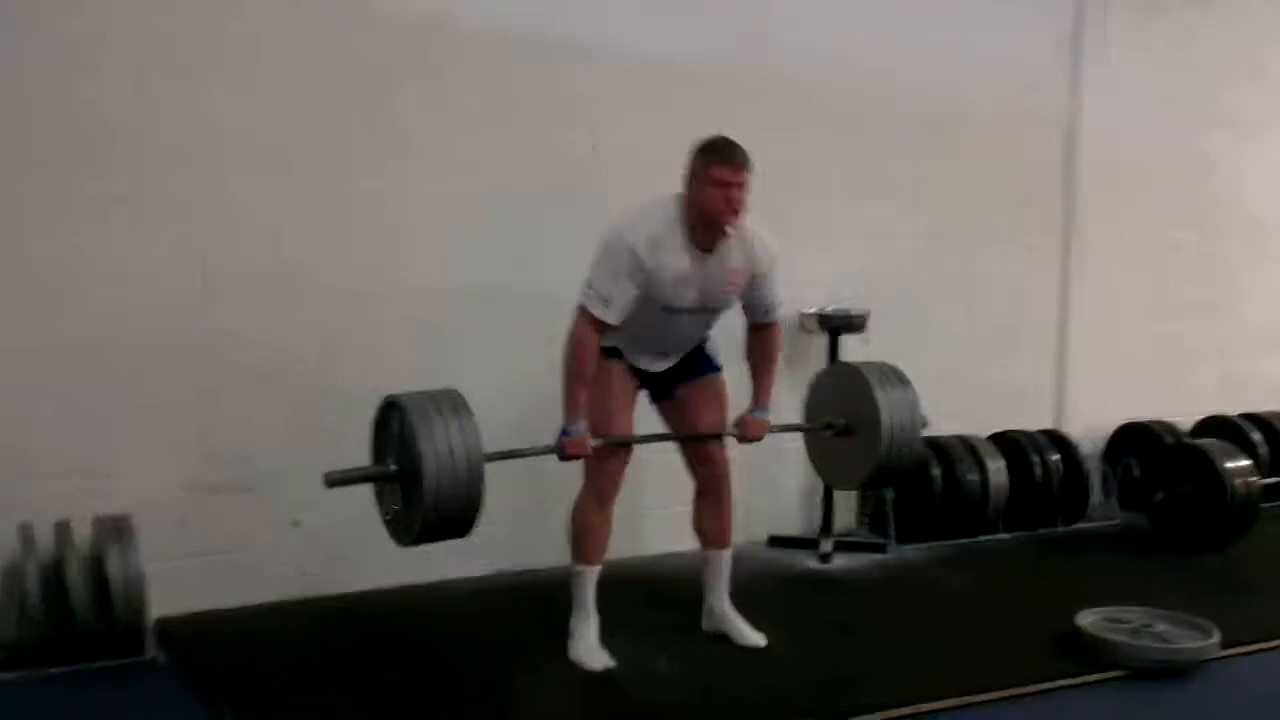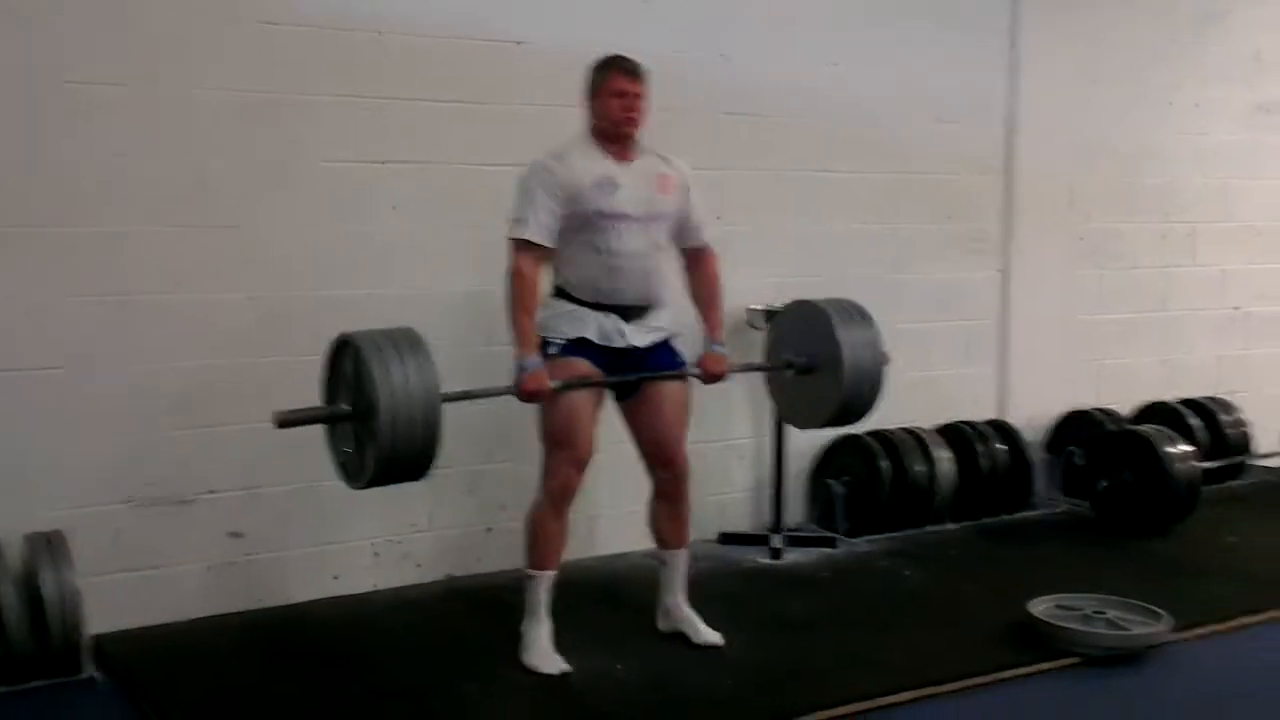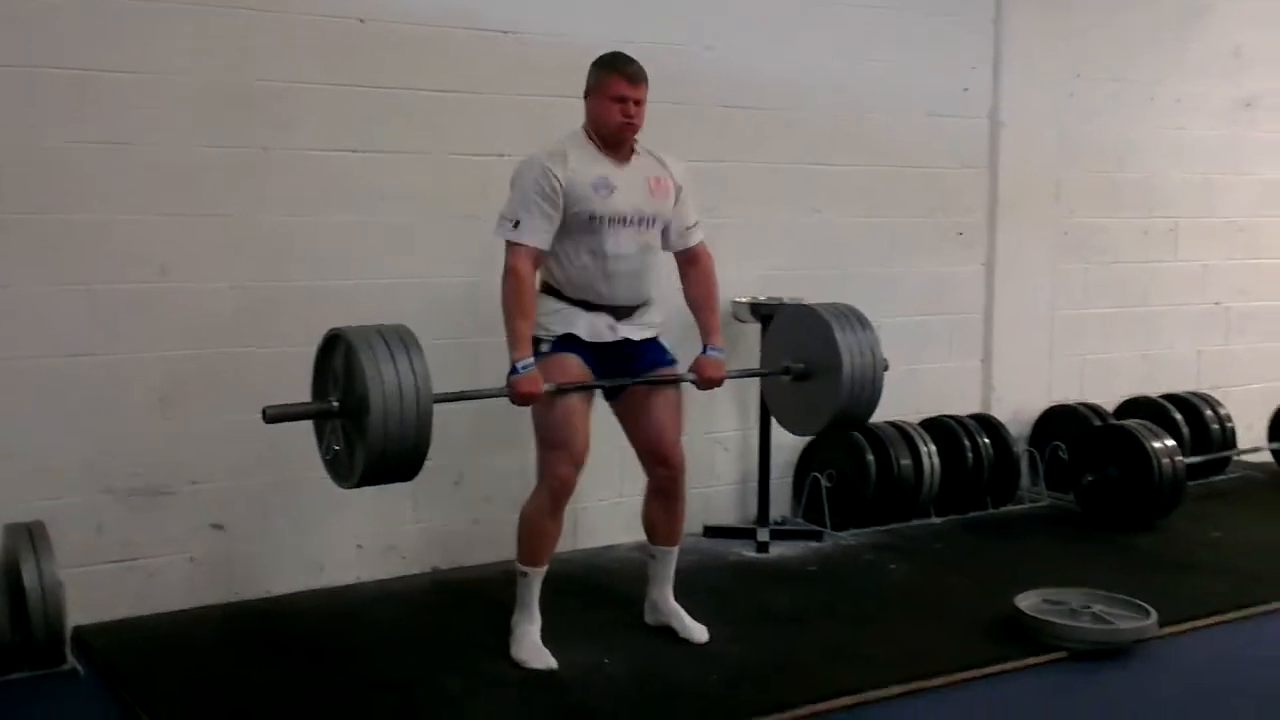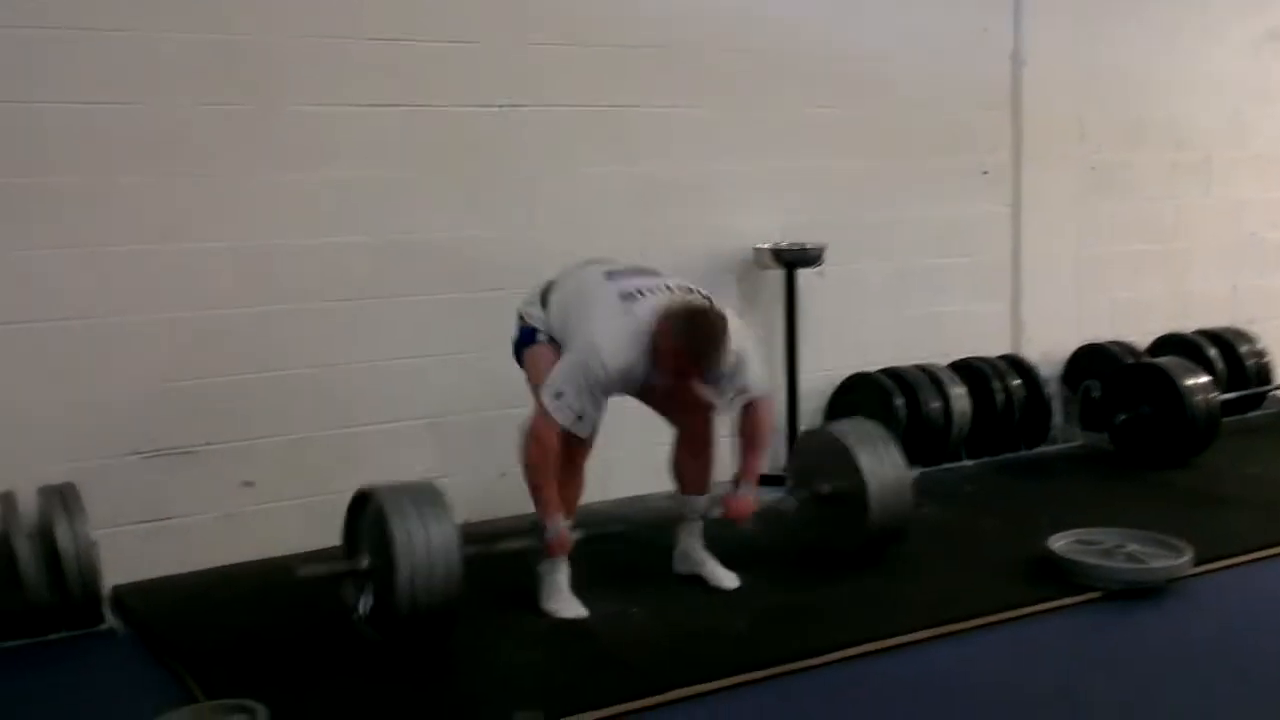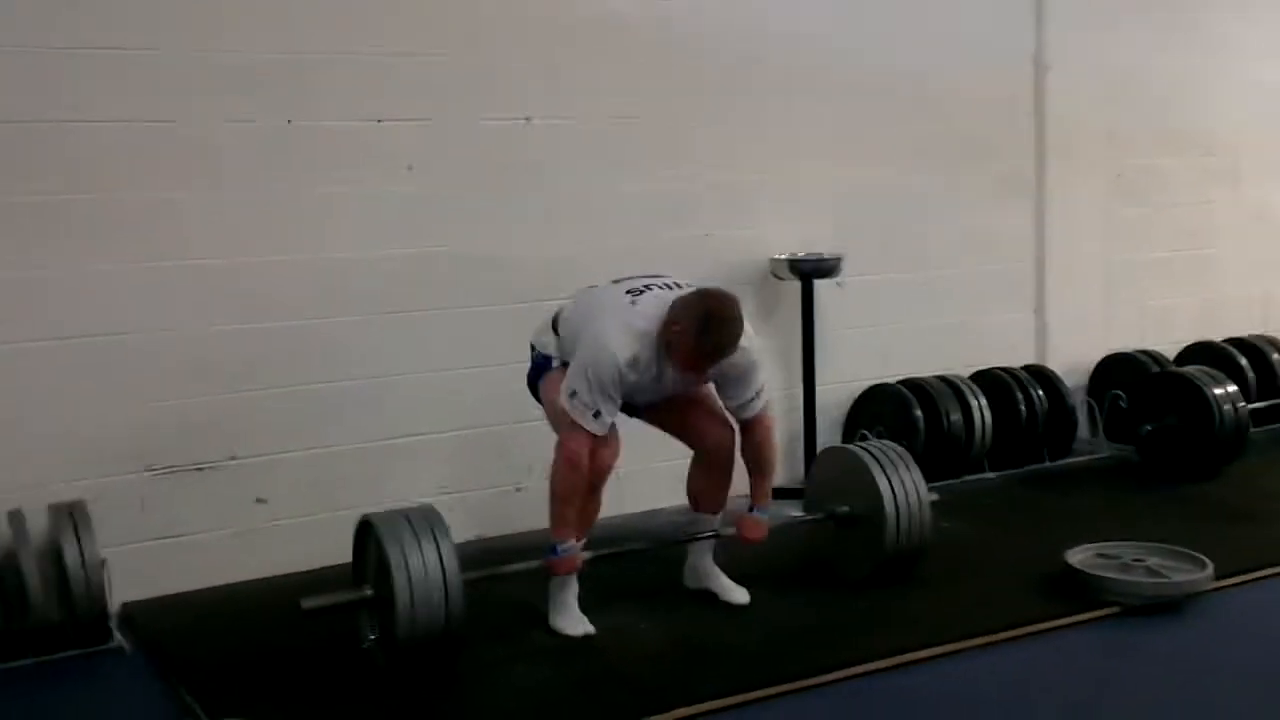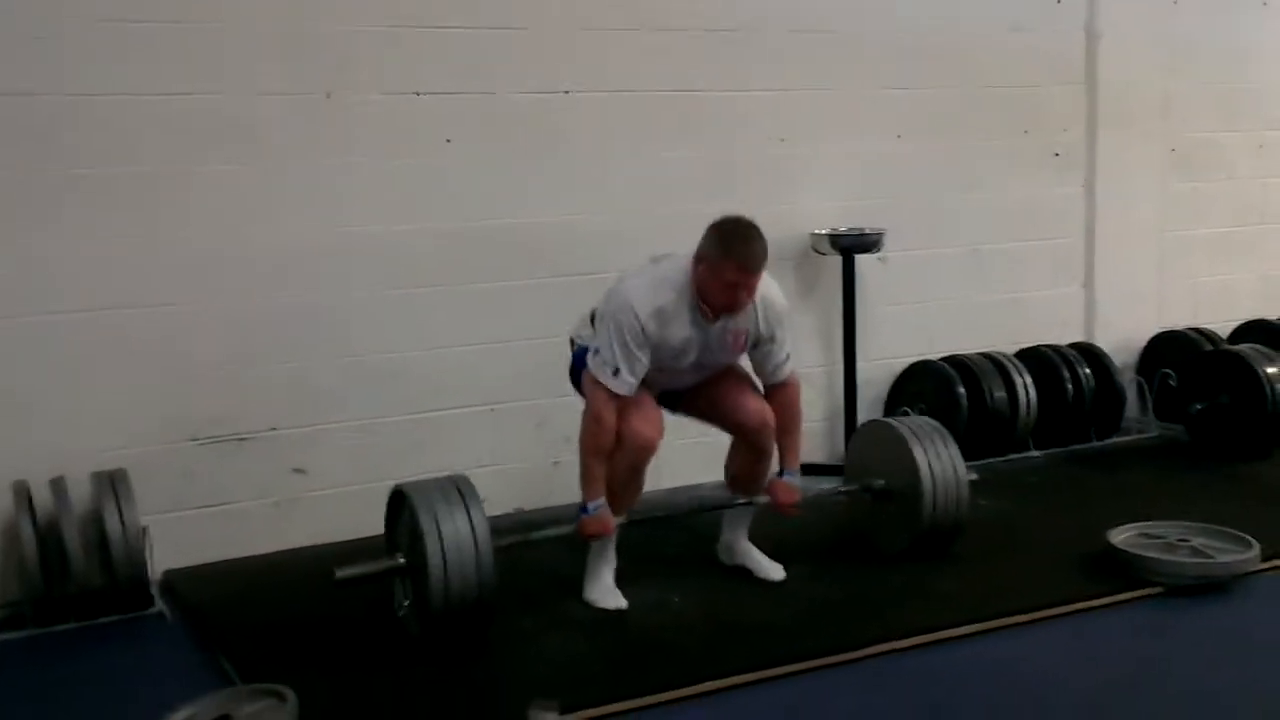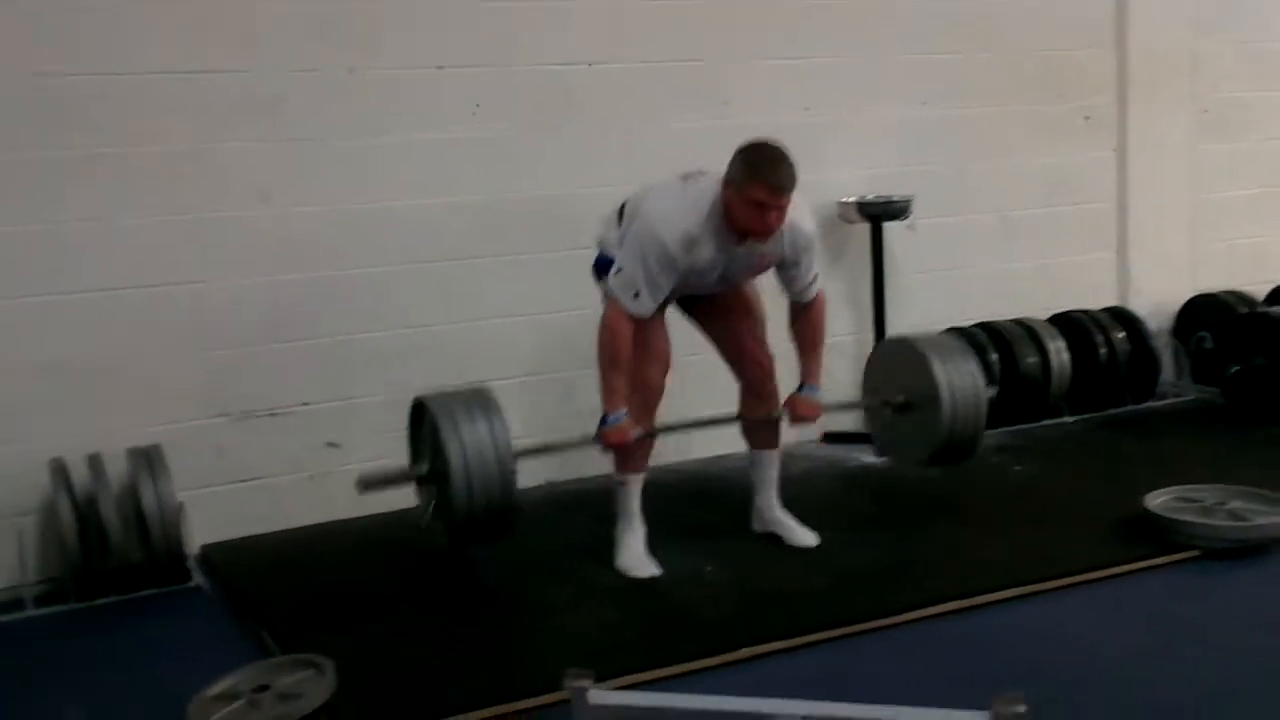
dt=0.4s
person 1, frame 1
left shoulder: (752, 248)
right shoulder: (640, 241)
left elbow: (764, 327)
right elbow: (588, 328)
left wrist: (760, 405)
right wrist: (575, 424)
left hip: (686, 351)
right hip: (618, 344)
left knee: (714, 470)
right knee: (607, 472)
left ankle: (718, 605)
right ankle: (584, 622)
person 1, frame 2
left shoulder: (670, 171)
right shoulder: (557, 168)
left elbow: (698, 255)
right elbow: (526, 263)
left wrist: (714, 340)
right wrist: (528, 358)
left hip: (651, 334)
right hip: (577, 333)
left knee: (672, 471)
right knee: (564, 477)
left ankle: (674, 605)
right ankle: (537, 625)
person 1, frame 3
left shoulder: (664, 172)
right shoulder: (550, 167)
left elbow: (695, 258)
right elbow: (520, 263)
left wrist: (712, 346)
right wrist: (522, 363)
left hip: (639, 340)
right hip: (565, 332)
left knee: (668, 466)
right knee: (561, 473)
left ankle: (661, 599)
right ankle: (526, 619)
person 1, frame 4
left shoulder: (727, 343)
right shoulder: (604, 354)
left elbow: (755, 408)
right elbow: (542, 435)
left wrist: (745, 488)
right wrist: (554, 524)
right hip: (551, 325)
left knee: (698, 418)
right knee: (574, 437)
left ankle: (690, 548)
right ankle: (554, 575)
person 1, frame 5
left shoulder: (736, 345)
right shoulder: (615, 346)
left elbow: (756, 423)
right elbow: (575, 447)
left wrist: (759, 509)
right wrist: (564, 544)
right hip: (564, 356)
left knee: (719, 439)
right knee: (599, 456)
left ankle: (701, 562)
right ankle: (563, 588)
person 1, frame 6
left shoulder: (768, 302)
right shoulder: (641, 302)
left elbow: (782, 385)
right elbow: (602, 403)
left wrist: (789, 473)
right wrist: (593, 503)
right hip: (607, 355)
left knee: (758, 423)
right knee: (641, 436)
left ankle: (735, 539)
right ankle: (601, 561)
person 1, frame 7
left shoulder: (795, 229)
right shoulder: (670, 224)
left elbow: (809, 302)
right elbow: (620, 318)
left wrist: (809, 387)
right wrist: (614, 414)
left hip: (717, 274)
right hip: (630, 258)
left knee: (760, 369)
right knee: (648, 381)
left ankle: (767, 507)
right ankle: (630, 529)
